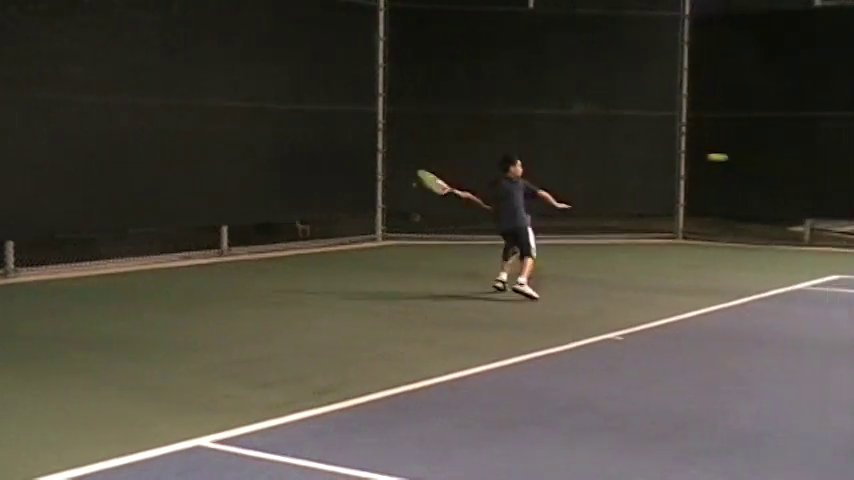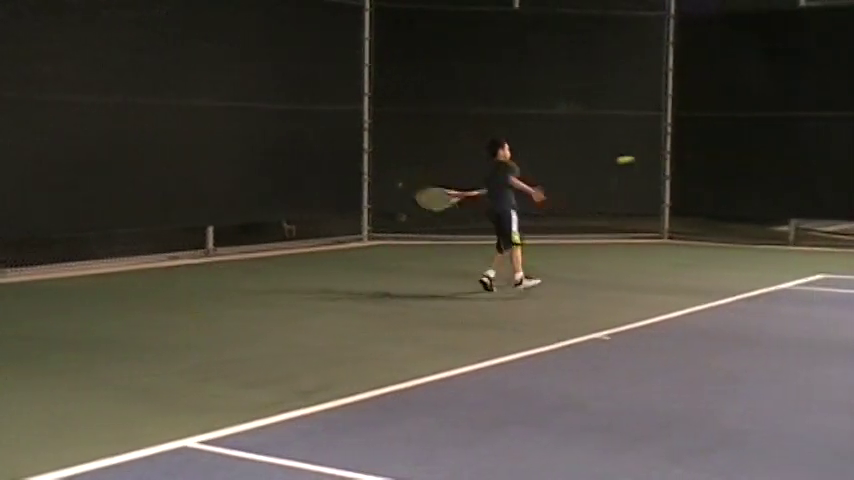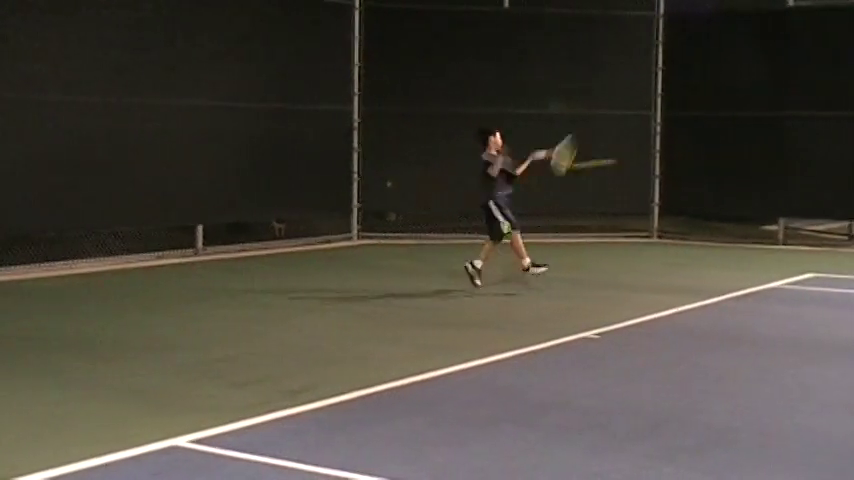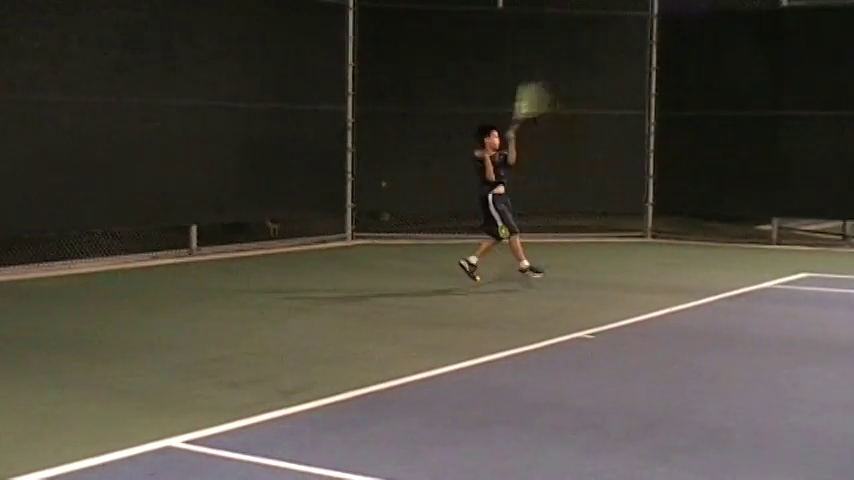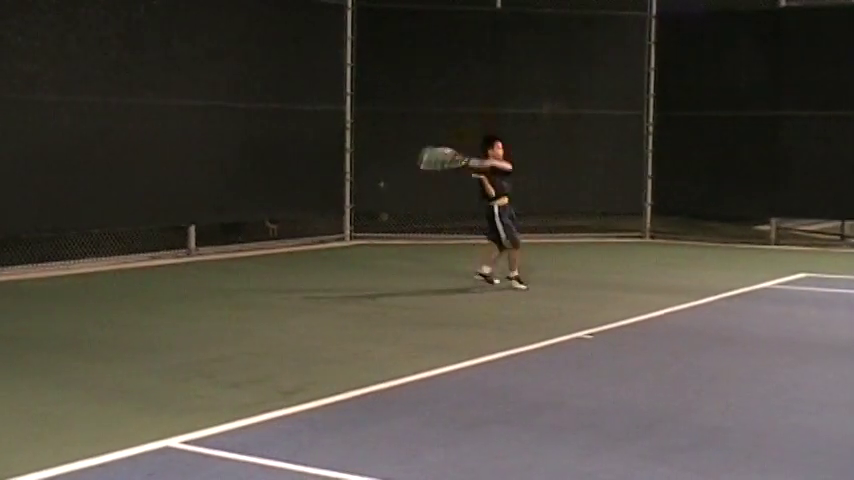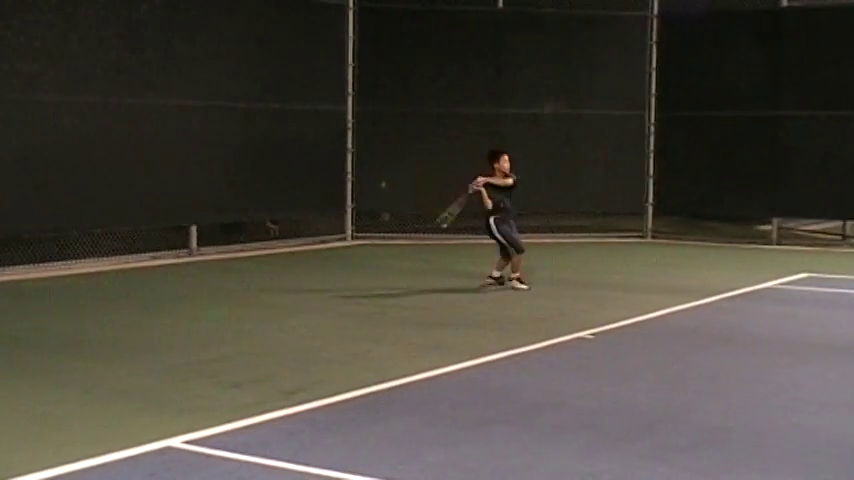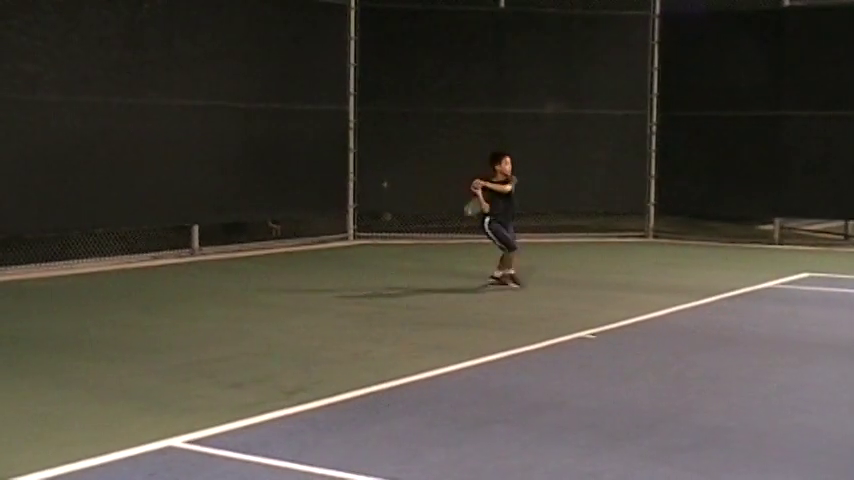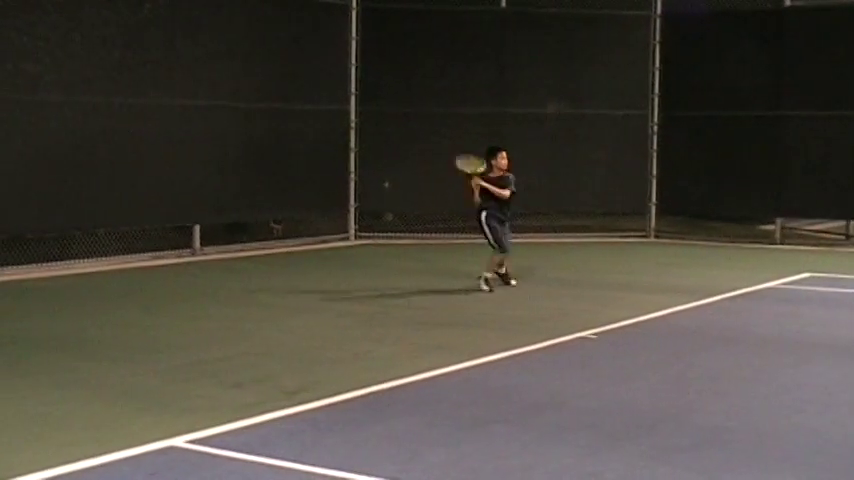
dt=0.1s
person 1, frame 1
left shoulder: (495, 185)
right shoulder: (520, 183)
left elbow: (494, 207)
right elbow: (540, 193)
right wrist: (556, 204)
left hip: (504, 226)
right hip: (520, 224)
left knee: (510, 251)
right knee: (529, 256)
left ankle: (501, 280)
right ankle: (521, 282)
person 1, frame 2
left shoulder: (493, 167)
right shoulder: (507, 166)
left elbow: (488, 190)
right elbow: (512, 181)
left wrist: (465, 194)
right wrist: (531, 191)
left hip: (496, 210)
right hip: (506, 209)
left knee: (503, 245)
right knee: (515, 243)
left ankle: (488, 276)
right ankle: (519, 278)
person 1, frame 3
left shoulder: (502, 159)
right shoulder: (487, 158)
left elbow: (514, 174)
right elbow: (492, 173)
left wrist: (531, 158)
right wrist: (499, 163)
left hip: (500, 200)
right hip: (494, 200)
left knee: (495, 237)
right knee: (513, 231)
left ankle: (475, 265)
right ankle: (527, 264)
person 1, frame 4
left shoulder: (500, 155)
right shoulder: (480, 158)
left elbow: (512, 160)
right elbow: (490, 179)
left wrist: (511, 140)
right wrist: (486, 159)
left hip: (501, 198)
right hip: (492, 199)
left knee: (496, 236)
right knee: (512, 232)
left ankle: (471, 262)
right ankle: (524, 265)
person 1, frame 5
left shoulder: (504, 168)
right shoulder: (483, 173)
left elbow: (508, 167)
right elbow: (492, 194)
left wrist: (491, 162)
right wrist: (483, 179)
left hip: (506, 208)
right hip: (496, 211)
left knee: (498, 243)
right knee: (514, 243)
left ankle: (484, 271)
right ankle: (513, 276)
person 1, frame 6
left shoulder: (508, 179)
right shoulder: (484, 184)
left elbow: (509, 182)
right elbow: (489, 207)
left wrist: (487, 180)
right wrist: (482, 190)
left hip: (508, 221)
right hip: (495, 222)
left knee: (509, 253)
right knee: (518, 249)
left ankle: (495, 275)
right ankle: (515, 278)
person 1, frame 7
left shoulder: (511, 180)
right shoulder: (485, 186)
left elbow: (506, 188)
right elbow: (485, 209)
left wrist: (485, 184)
right wrist: (479, 193)
left hip: (506, 222)
right hip: (491, 222)
left knee: (509, 249)
right knee: (512, 247)
left ankle: (498, 275)
right ankle: (509, 274)
person 1, frame 8
left shoulder: (508, 178)
right shoulder: (483, 178)
left elbow: (505, 194)
right elbow: (477, 203)
left wrist: (485, 184)
right wrist: (476, 188)
left hip: (502, 218)
right hip: (487, 217)
left knee: (503, 249)
right knee: (502, 248)
left ankle: (500, 271)
right ankle: (486, 276)
